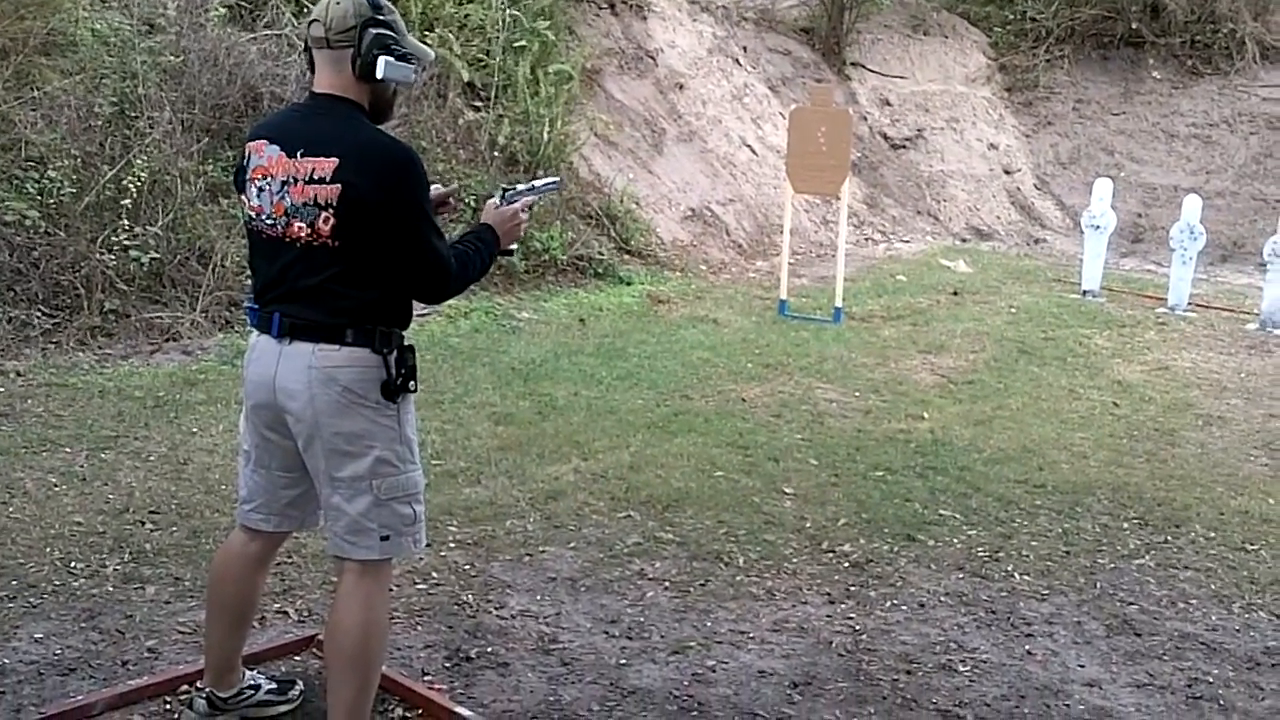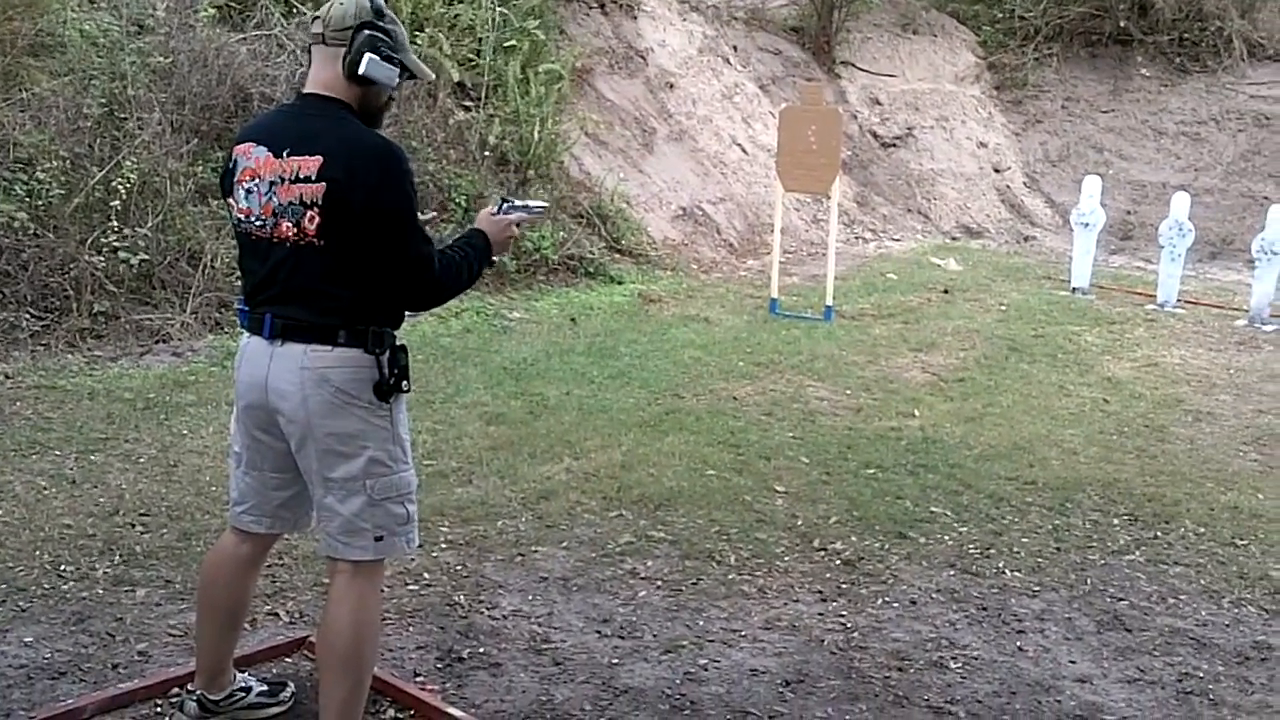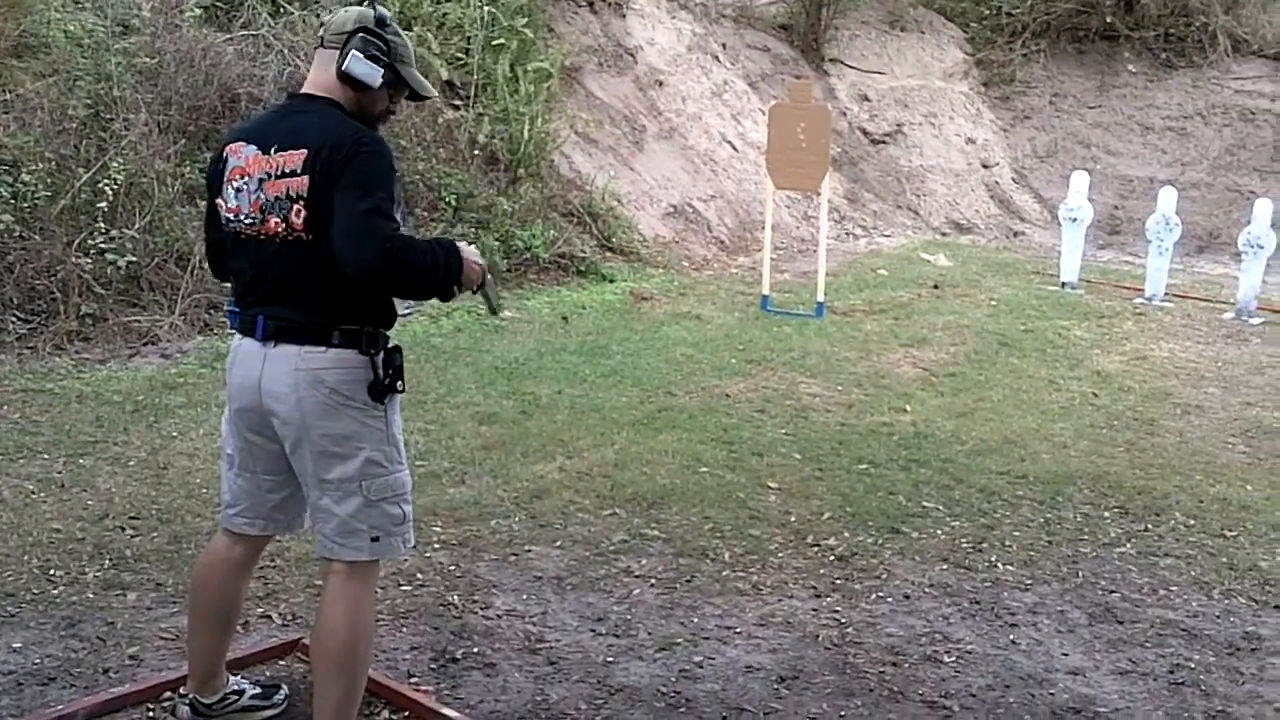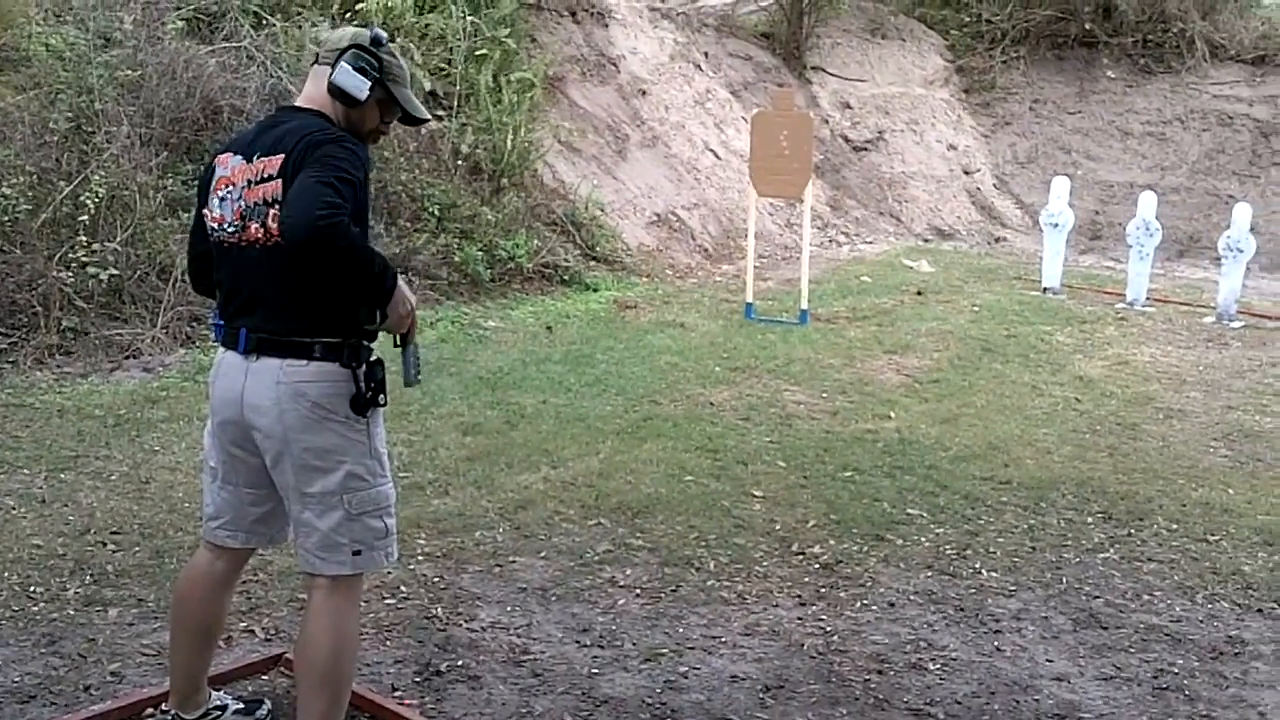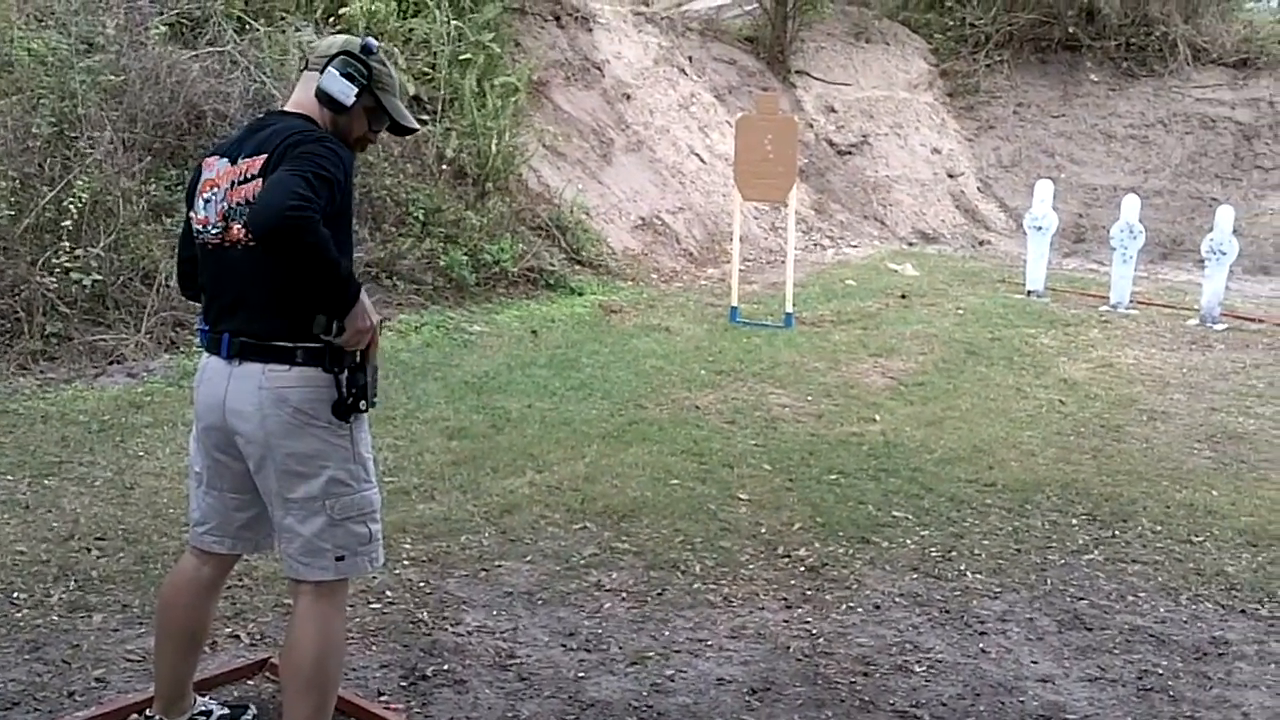
dt=0.2s
person 1, frame 1
left shoulder: (261, 141)
right shoulder: (385, 158)
right elbow: (431, 279)
right wrist: (491, 234)
left hip: (268, 355)
right hip: (347, 372)
left knee: (256, 528)
right knee: (367, 561)
person 1, frame 2
left shoulder: (248, 142)
right shoulder: (370, 154)
right elbow: (416, 285)
right wrist: (482, 241)
left hip: (259, 357)
right hip: (338, 373)
left knee: (246, 530)
right knee: (358, 562)
person 1, frame 3
left shoulder: (238, 143)
right shoulder: (352, 143)
right elbow: (372, 258)
right wrist: (449, 262)
left hip: (251, 357)
right hip: (331, 371)
left knee: (239, 532)
right knee: (353, 563)
person 1, frame 4
left shoulder: (231, 154)
right shoulder: (331, 146)
left elbow: (203, 271)
right elbow: (312, 227)
right wrist: (384, 285)
left hip: (234, 371)
right hip: (312, 385)
left knee: (222, 546)
right knee: (336, 577)
person 1, frame 5
left shoulder: (219, 156)
right shoulder: (315, 148)
left elbow: (192, 275)
right elbow: (282, 218)
right wrist: (347, 296)
left hip: (218, 376)
right hip: (295, 390)
left knee: (208, 551)
right knee: (322, 582)
